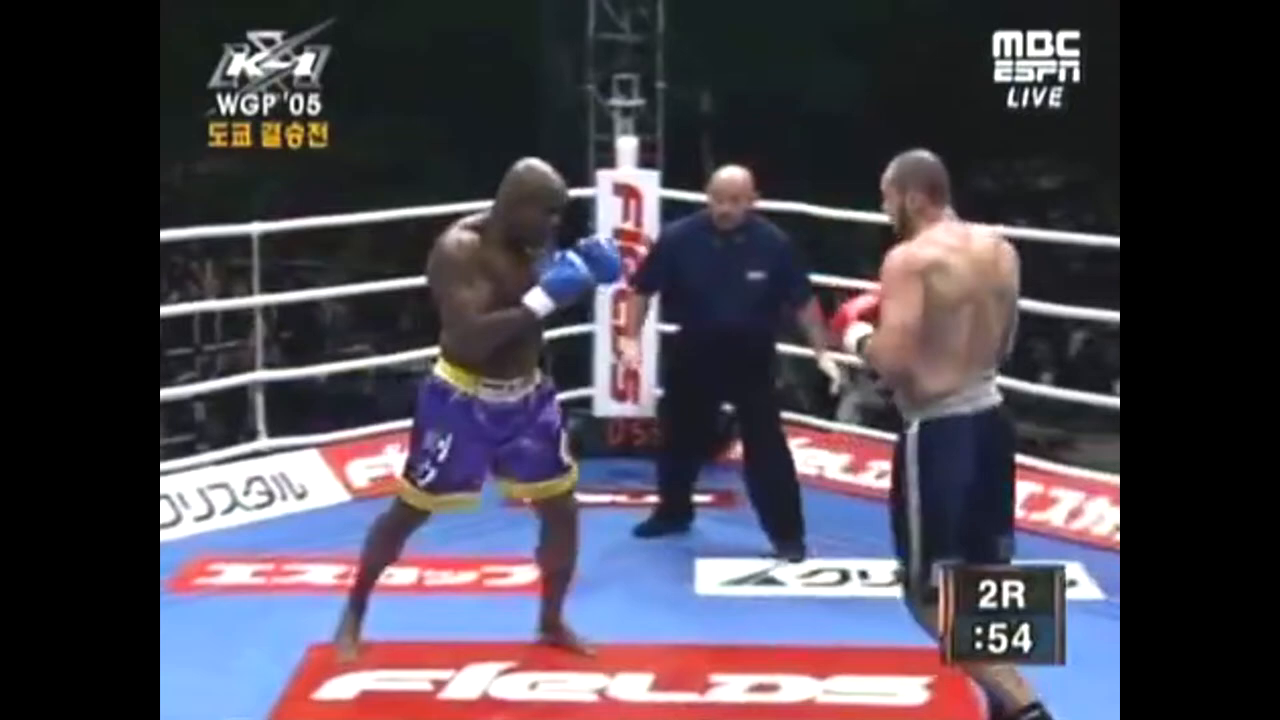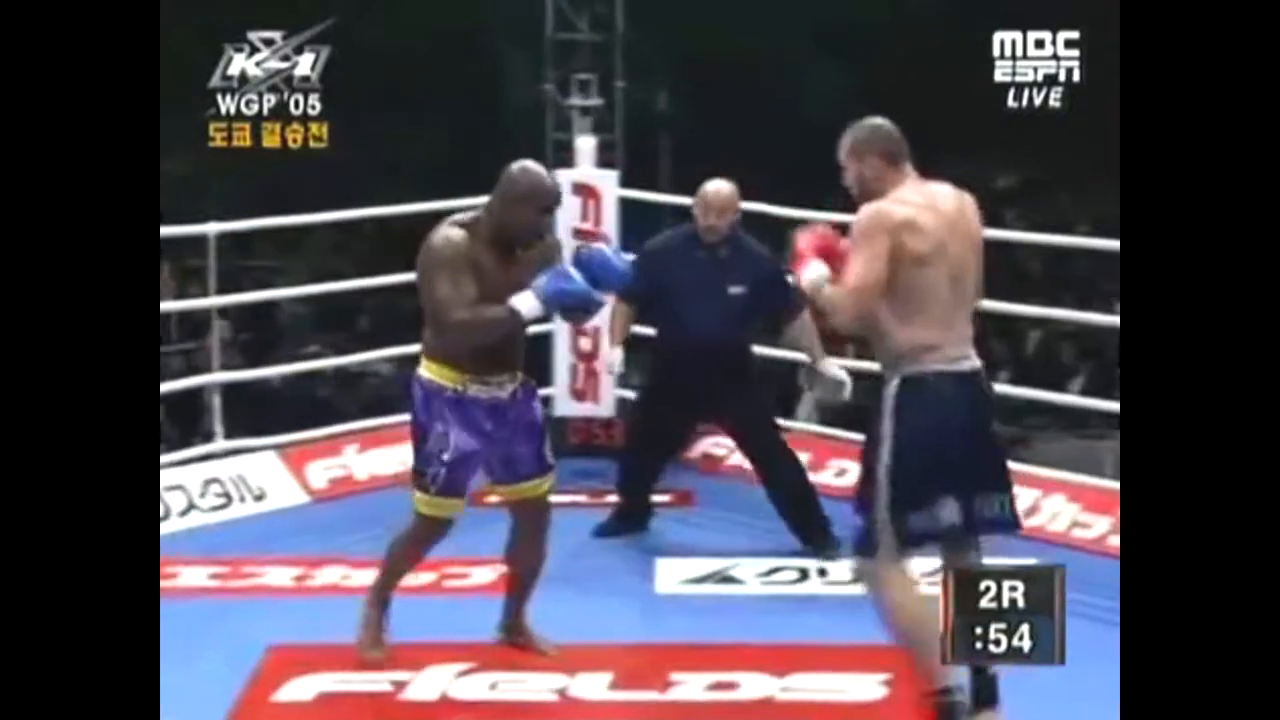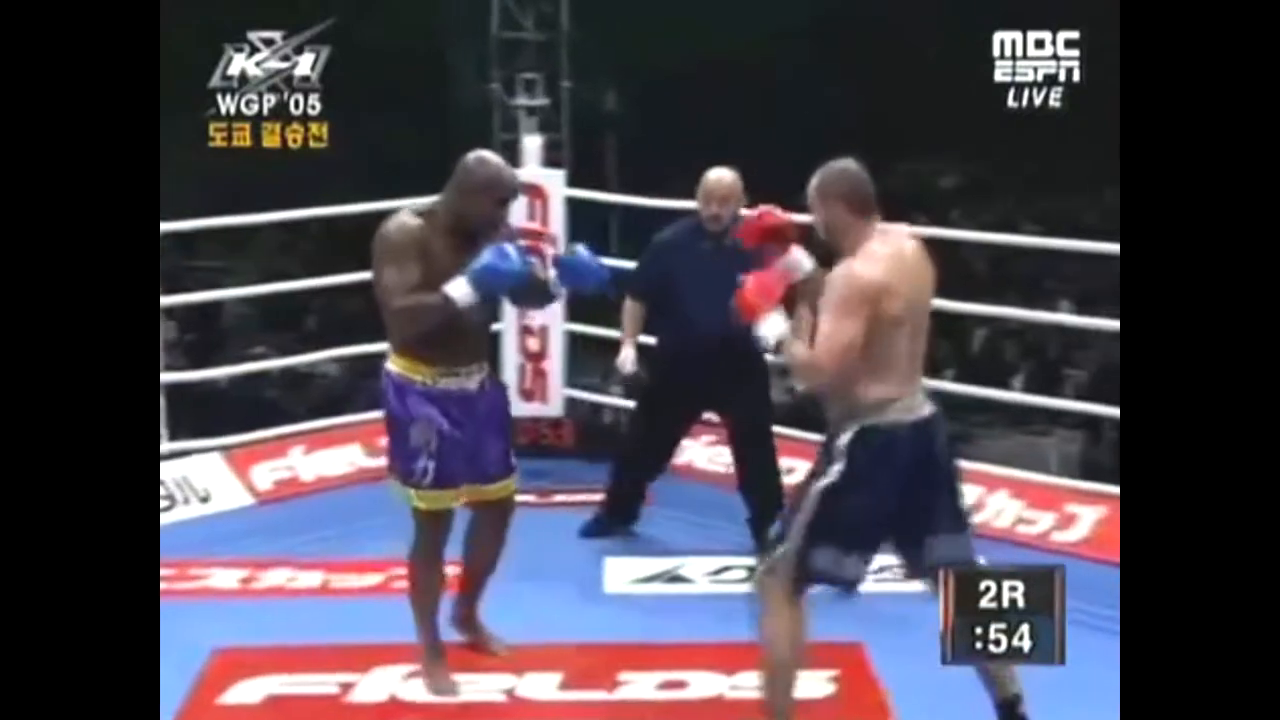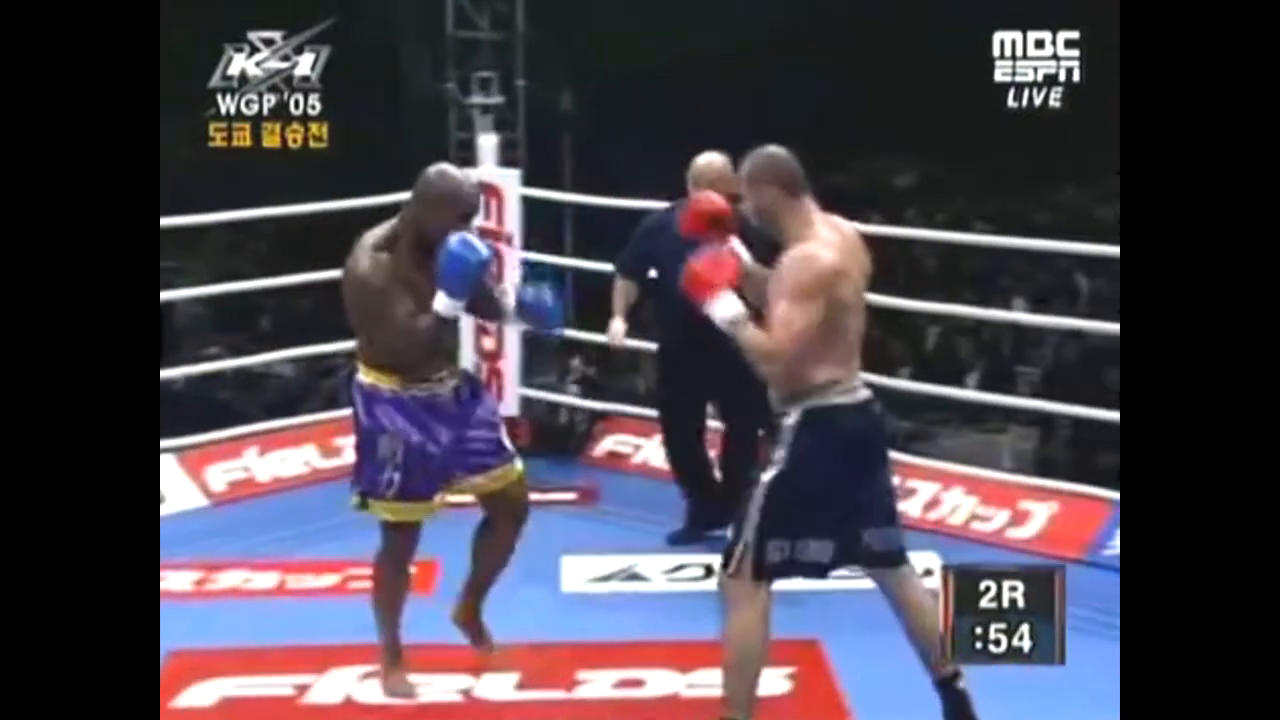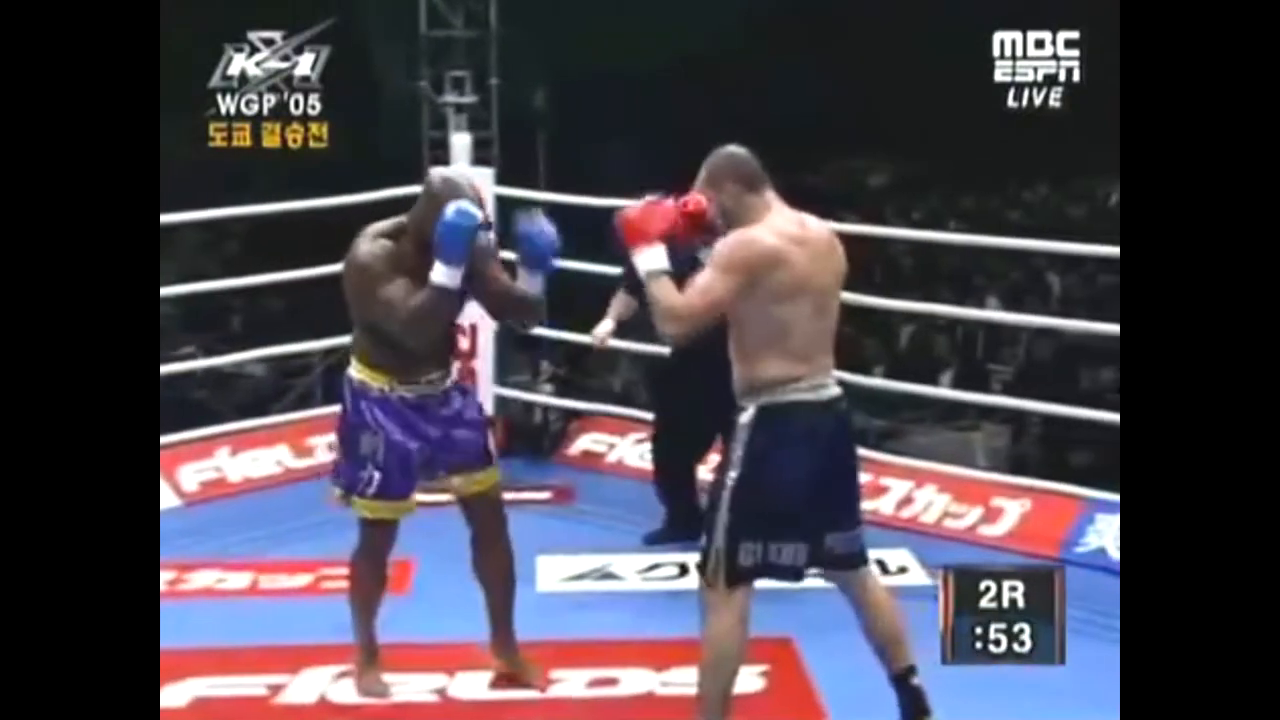
dt=0.2s
person 1, frame 1
left shoulder: (910, 259)
right shoulder: (999, 250)
left elbow: (892, 362)
left wrist: (856, 331)
left hip: (939, 433)
right hip: (989, 421)
left knee: (930, 597)
person 1, frame 2
left shoulder: (880, 217)
right shoulder: (960, 205)
left elbow: (849, 312)
left wrist: (813, 273)
left hip: (919, 395)
right hip: (967, 384)
left knee: (882, 560)
right knee: (961, 547)
person 1, frame 3
left shoulder: (858, 276)
right shoulder: (908, 248)
left elbow: (819, 372)
left wrist: (768, 320)
left hip: (870, 444)
right hip: (920, 431)
left knee: (778, 581)
person 1, frame 4
left shoulder: (811, 260)
right shoulder: (841, 234)
left elbow: (773, 357)
left wrist: (721, 304)
right wrist: (729, 253)
left hip: (815, 427)
right hip: (858, 415)
left knee: (744, 580)
right knee: (892, 569)
person 1, frame 5
left shoulder: (750, 246)
right shoulder: (825, 236)
left elbow: (676, 323)
left wrist: (647, 251)
right wrist: (706, 241)
left hip: (775, 424)
right hip: (829, 413)
left knee: (725, 586)
right knee: (851, 567)
person 2, frame 1
left shoulder: (538, 243)
right shoulder: (460, 248)
left elbow: (558, 306)
right elbow: (474, 333)
left wrist: (585, 274)
right wrist: (542, 298)
left hip: (526, 393)
right hip: (462, 398)
left knee: (561, 511)
right knee: (409, 511)
left ankle: (551, 621)
right ankle: (353, 610)
person 2, frame 2
left shoulder: (535, 246)
right shoulder: (451, 246)
left elbow: (568, 310)
right elbow: (460, 328)
left wrist: (585, 292)
right wrist: (533, 300)
left hip: (511, 391)
right hip: (451, 395)
left knee: (533, 512)
right knee: (433, 523)
left ankle: (513, 622)
right ankle: (377, 608)
person 2, frame 3
left shoulder: (490, 237)
right shoulder: (404, 235)
left elbow: (530, 292)
right elbow: (401, 317)
left wrist: (563, 276)
right wrist: (467, 287)
left hip: (477, 385)
right hip: (421, 389)
left knee: (496, 508)
right knee: (433, 524)
left ankle: (466, 614)
right ankle: (431, 653)
person 2, frame 4
left shoulder: (458, 249)
right shoulder: (372, 263)
left elbow: (487, 299)
right elbow: (412, 348)
left wrist: (523, 304)
right wrist: (451, 296)
left hip: (454, 388)
right hip: (394, 401)
left knee: (511, 504)
right knee: (400, 535)
left ankle: (470, 608)
right ankle: (391, 658)
person 2, frame 5
left shoulder: (470, 247)
right shoulder: (373, 254)
left elbow: (519, 314)
right elbow: (415, 329)
left wrist: (535, 271)
right wrist: (450, 262)
left hip: (444, 391)
right hip: (383, 399)
left knee: (490, 515)
right knee: (378, 533)
left ankle: (505, 644)
right ankle: (367, 657)
person 3, frame 1
left shoulder: (773, 243)
right shoulder: (679, 238)
left elbow: (802, 300)
right elbow: (643, 287)
left wrist: (822, 351)
right wrist: (632, 337)
left hip: (751, 359)
right hip: (695, 357)
left knee: (765, 444)
right knee: (679, 437)
left ankle: (788, 532)
right ankle: (673, 511)
person 3, frame 2
left shoulder: (754, 259)
right shoulder: (664, 251)
left elbow: (794, 312)
right elbow: (629, 299)
left wrist: (821, 361)
right wrist: (616, 344)
left hip: (732, 372)
right hip: (675, 371)
left knee: (768, 451)
right knee: (643, 442)
left ankle: (814, 529)
right ankle: (631, 513)
person 3, frame 3
left shoulder: (757, 244)
right shoulder: (670, 243)
right elbow: (638, 296)
right wrist: (628, 342)
left hip: (738, 367)
right hip: (679, 363)
left knee: (755, 447)
right knee: (646, 438)
left ankle: (767, 527)
right ankle: (617, 511)
person 3, frame 4
left shoulder: (748, 228)
right shoulder: (662, 225)
right elbow: (629, 272)
right wrist: (619, 315)
left hip: (733, 349)
right hip: (681, 348)
left knee: (742, 437)
right knee: (681, 434)
left ankle: (738, 509)
right ankle: (706, 509)
person 3, frame 5
right shoulder: (672, 241)
right elbow: (634, 285)
right wrist: (611, 320)
left hip: (734, 364)
right hip: (691, 362)
right knee: (672, 445)
right ankle: (682, 519)
